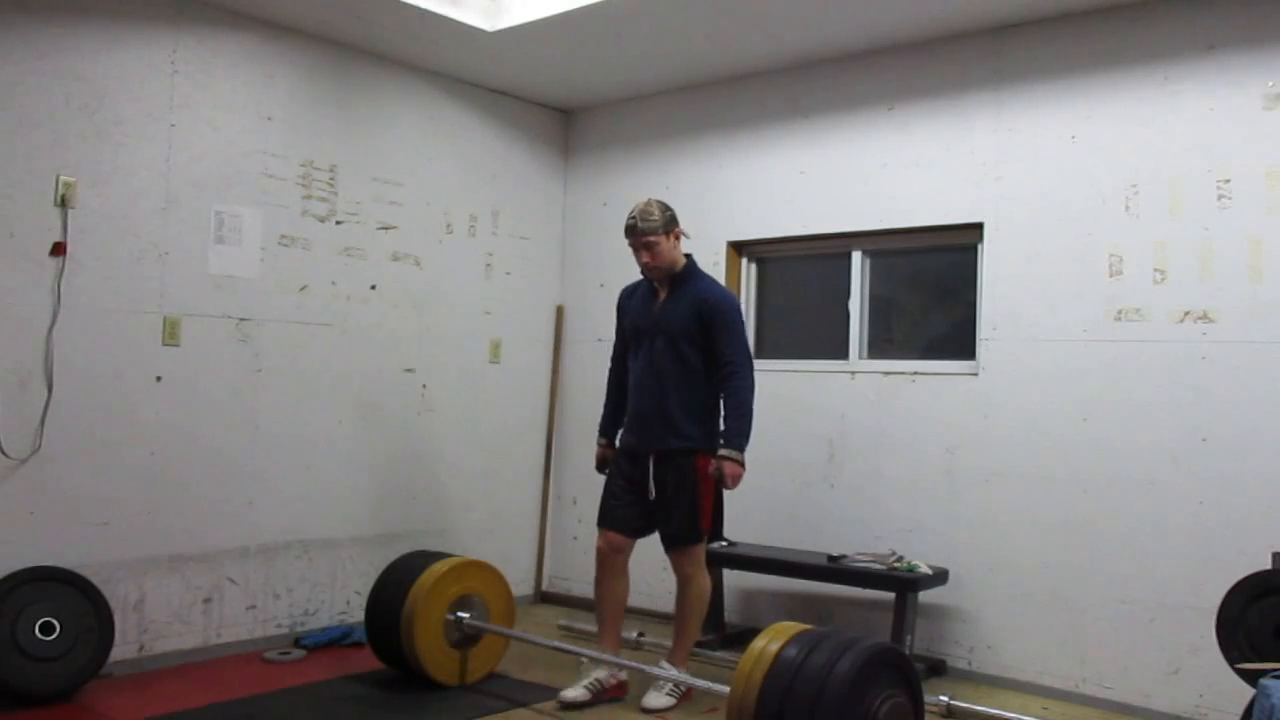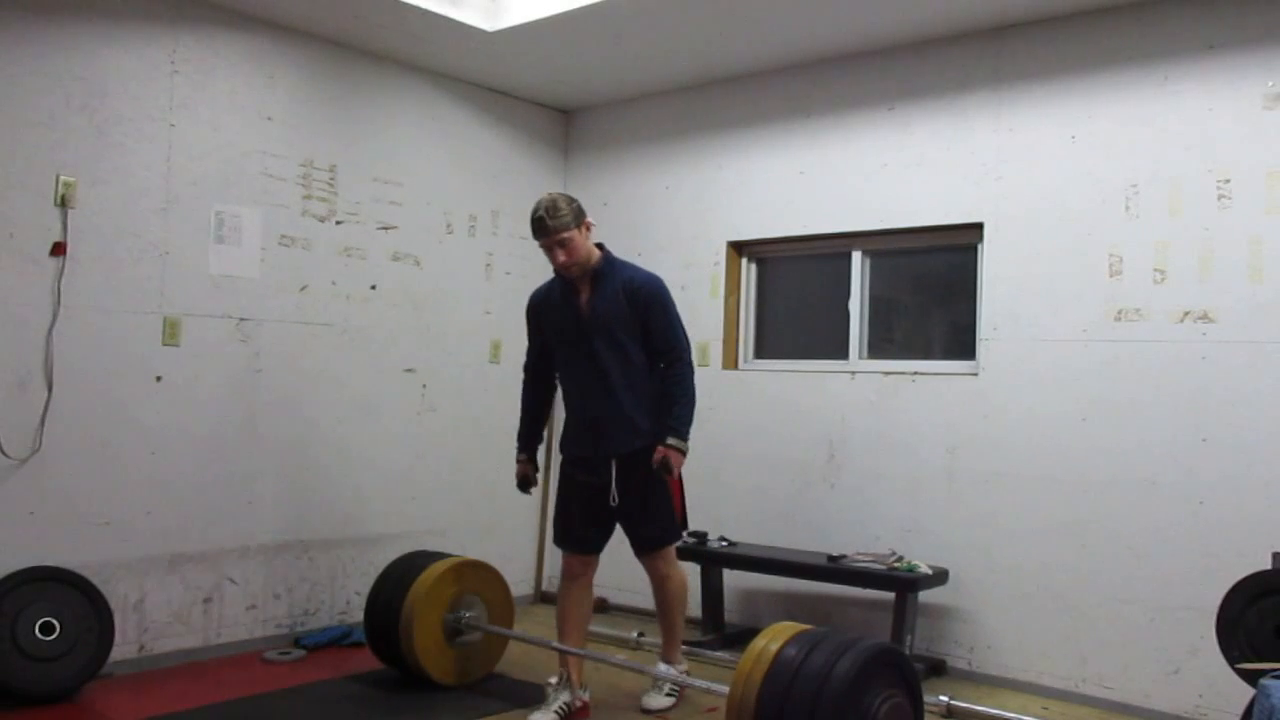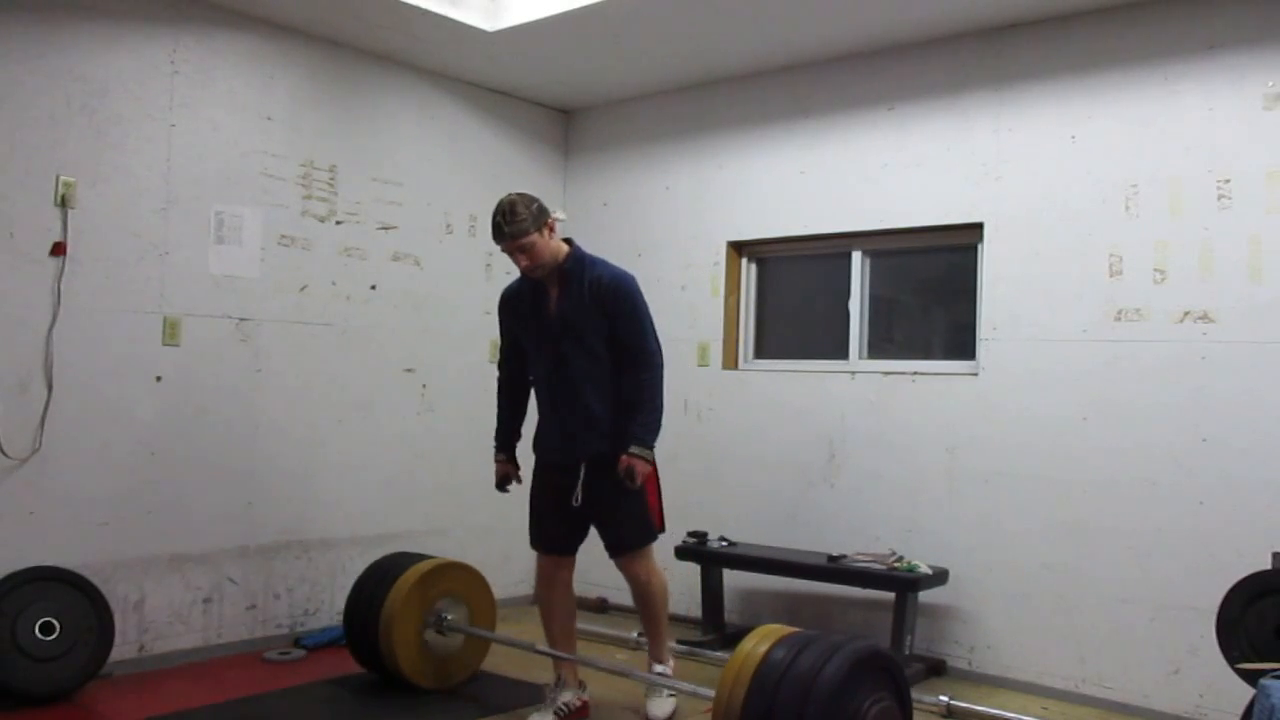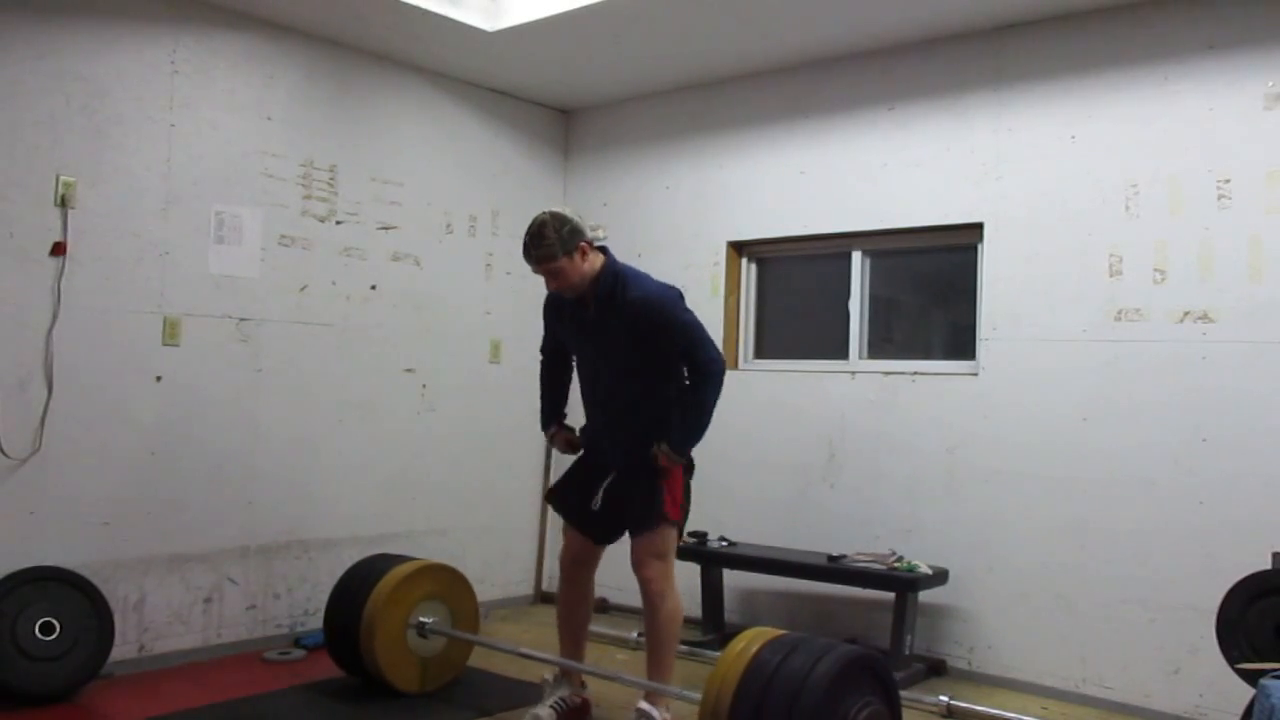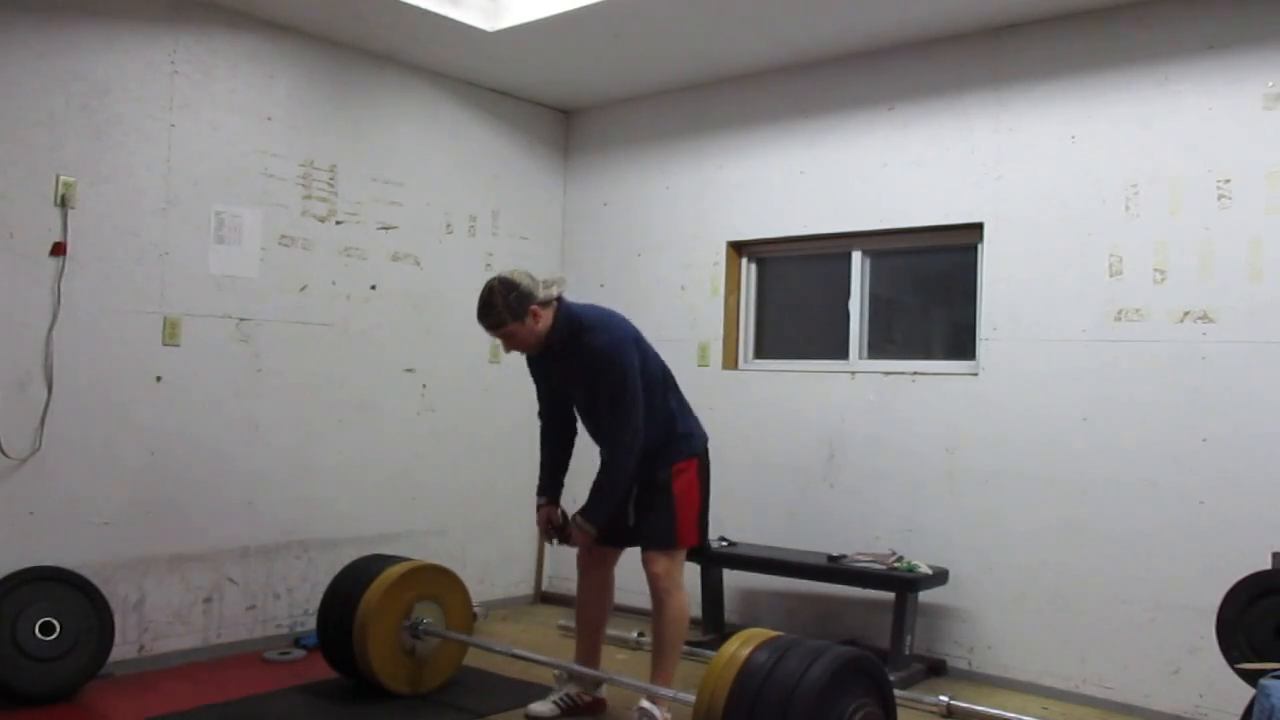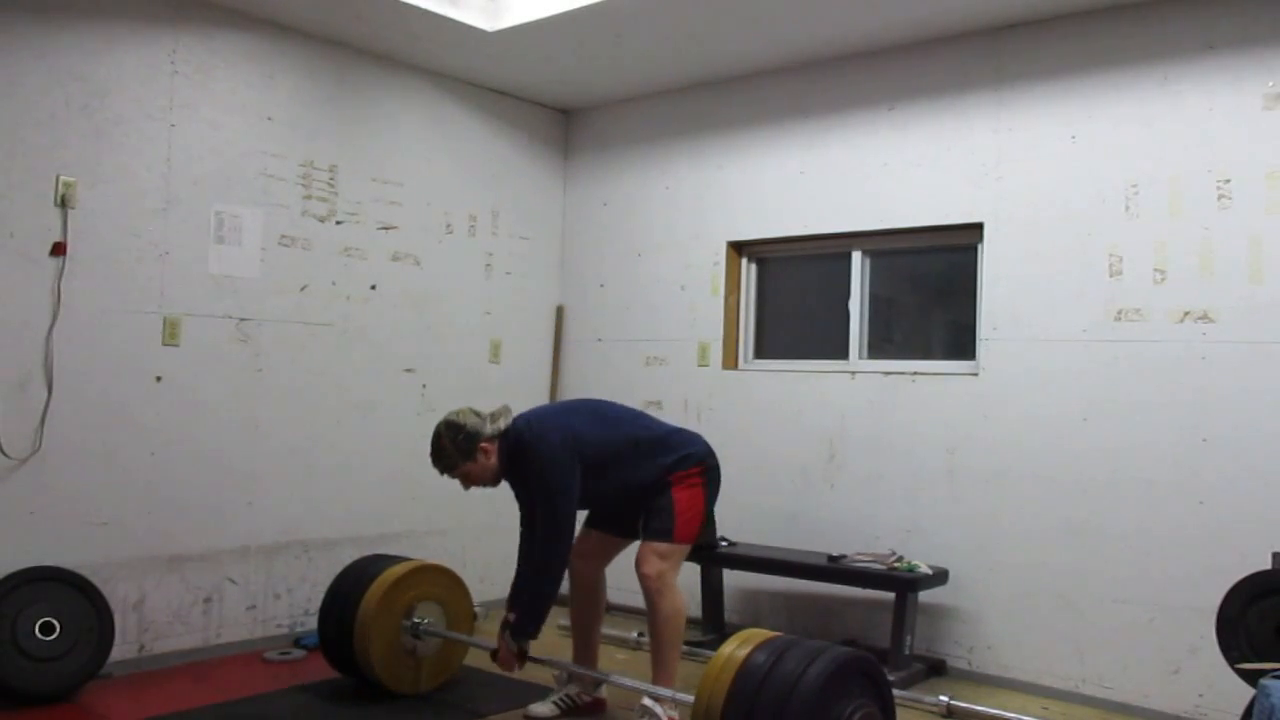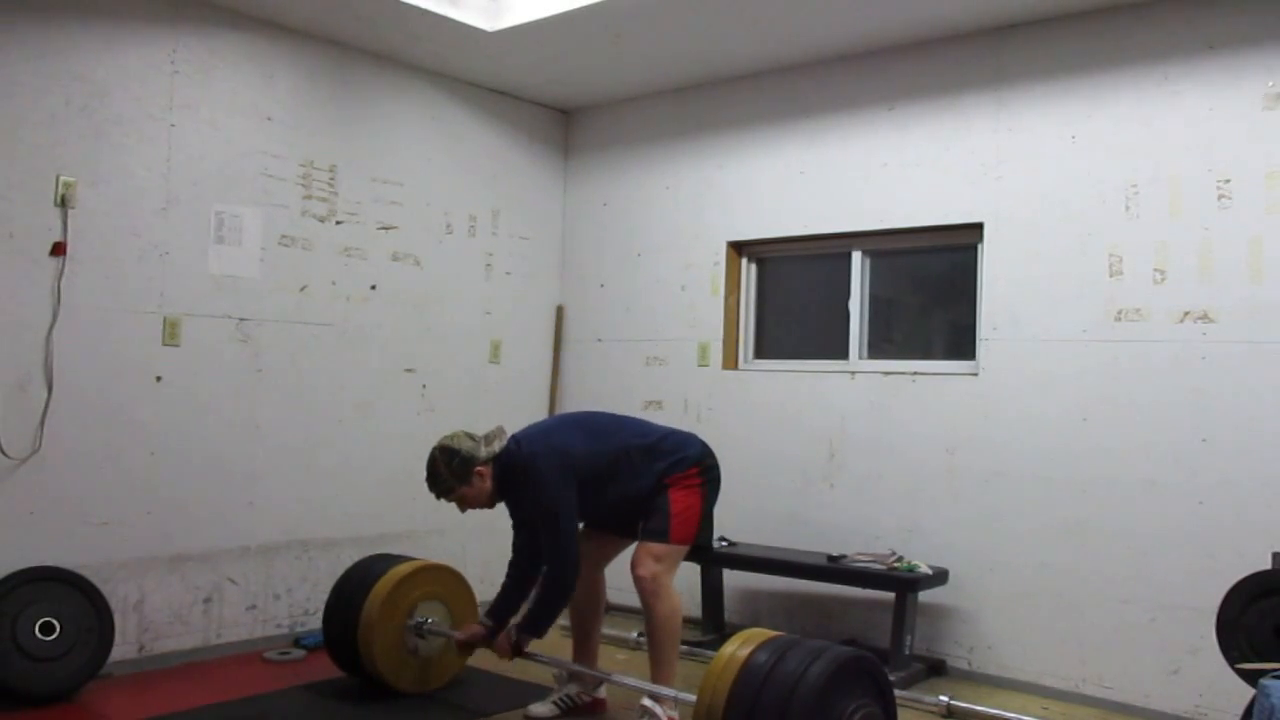
dt=0.5s
person 1, frame 1
left shoulder: (713, 299)
right shoulder: (631, 298)
left elbow: (737, 377)
left wrist: (731, 449)
right wrist: (607, 434)
left hip: (688, 453)
right hip: (636, 447)
left knee: (688, 561)
right knee: (609, 547)
left ankle: (677, 671)
right ankle: (606, 667)
person 1, frame 2
left shoulder: (641, 288)
right shoulder: (544, 301)
left elbow: (677, 364)
right elbow: (539, 378)
left wrist: (675, 436)
right wrist: (526, 448)
left hip: (642, 451)
right hip: (581, 455)
left knee: (660, 559)
right knee: (574, 566)
left ankle: (672, 667)
person 1, frame 3
left shoulder: (611, 285)
right shoulder: (515, 299)
left elbow: (646, 367)
right elbow: (513, 376)
left wrist: (640, 445)
right wrist: (504, 445)
left hip: (615, 452)
right hip: (555, 453)
left knee: (636, 564)
right knee: (551, 567)
left ankle: (661, 669)
person 1, frame 4
left shoulder: (650, 299)
right shoulder: (560, 305)
left elbow: (709, 368)
right elbow: (554, 363)
left wrist: (678, 442)
right wrist: (552, 421)
left hip: (653, 454)
right hip: (599, 449)
left knee: (653, 569)
right knee: (574, 559)
person 1, frame 5
left shoulder: (604, 338)
right shoulder: (545, 351)
left elbow: (626, 435)
right elbow: (557, 424)
left wrist: (591, 516)
right wrist: (548, 498)
left hip: (674, 454)
right hip: (627, 457)
left knee: (661, 568)
right knee: (593, 558)
person 1, frame 6
left shoulder: (546, 450)
right shoulder: (518, 449)
left elbow: (555, 545)
right elbow: (536, 536)
left wrist: (520, 634)
right wrist: (515, 611)
left hip: (684, 469)
left knee: (653, 570)
right knee: (583, 559)
right ankle: (585, 687)
person 1, frame 7
left shoulder: (540, 471)
right shoulder: (512, 467)
left elbow: (562, 565)
right elbow: (528, 554)
left wrist: (522, 634)
right wrist: (491, 621)
left hip: (683, 470)
right hip: (637, 480)
left knee: (649, 573)
right knee: (585, 562)
right ankle: (586, 687)
